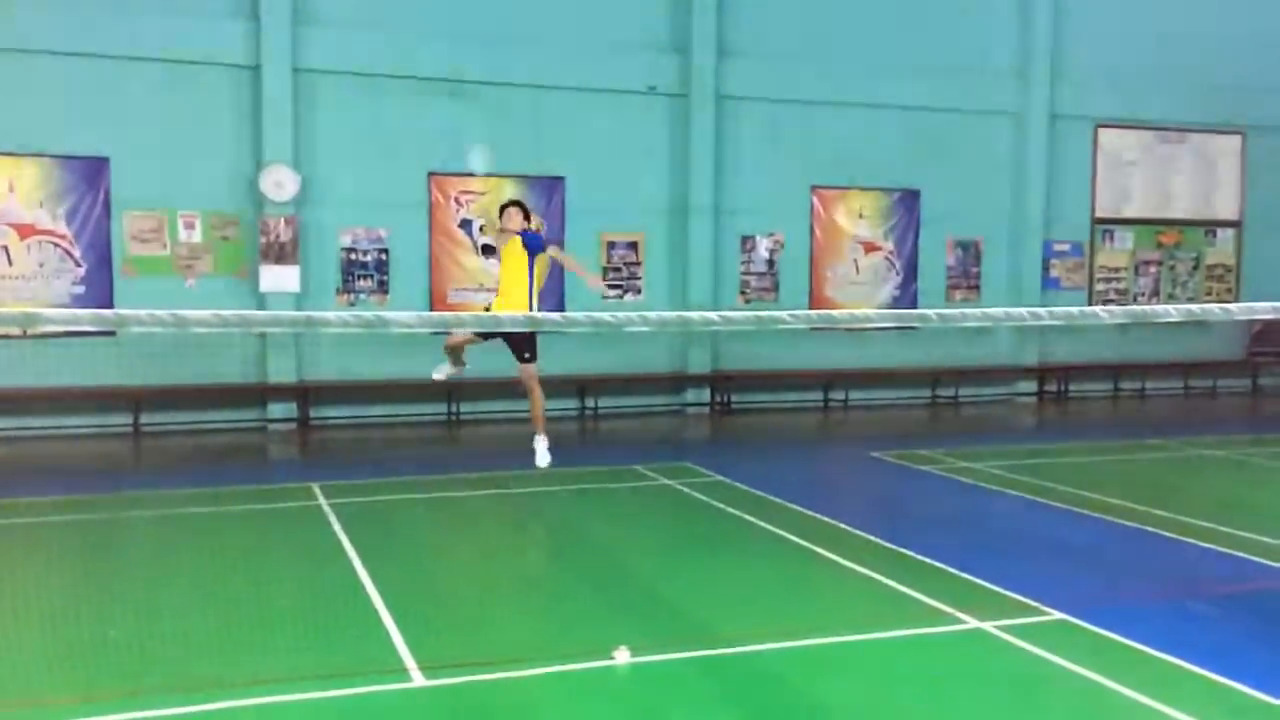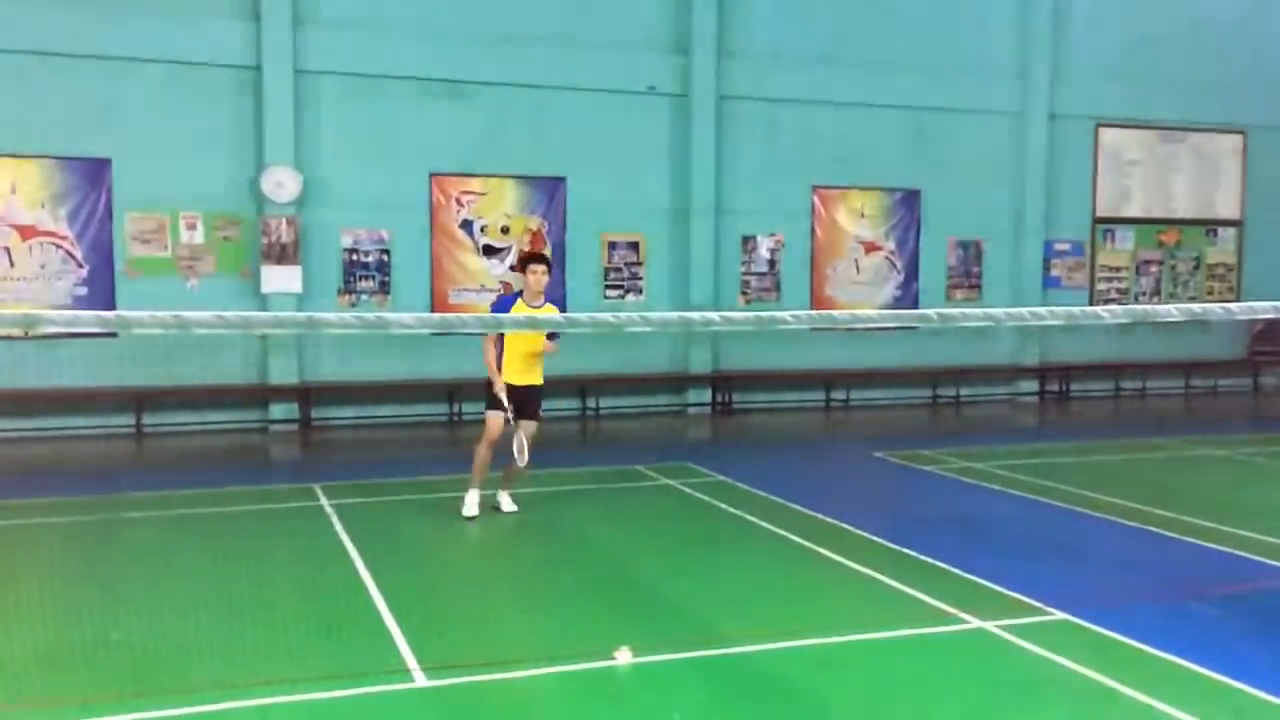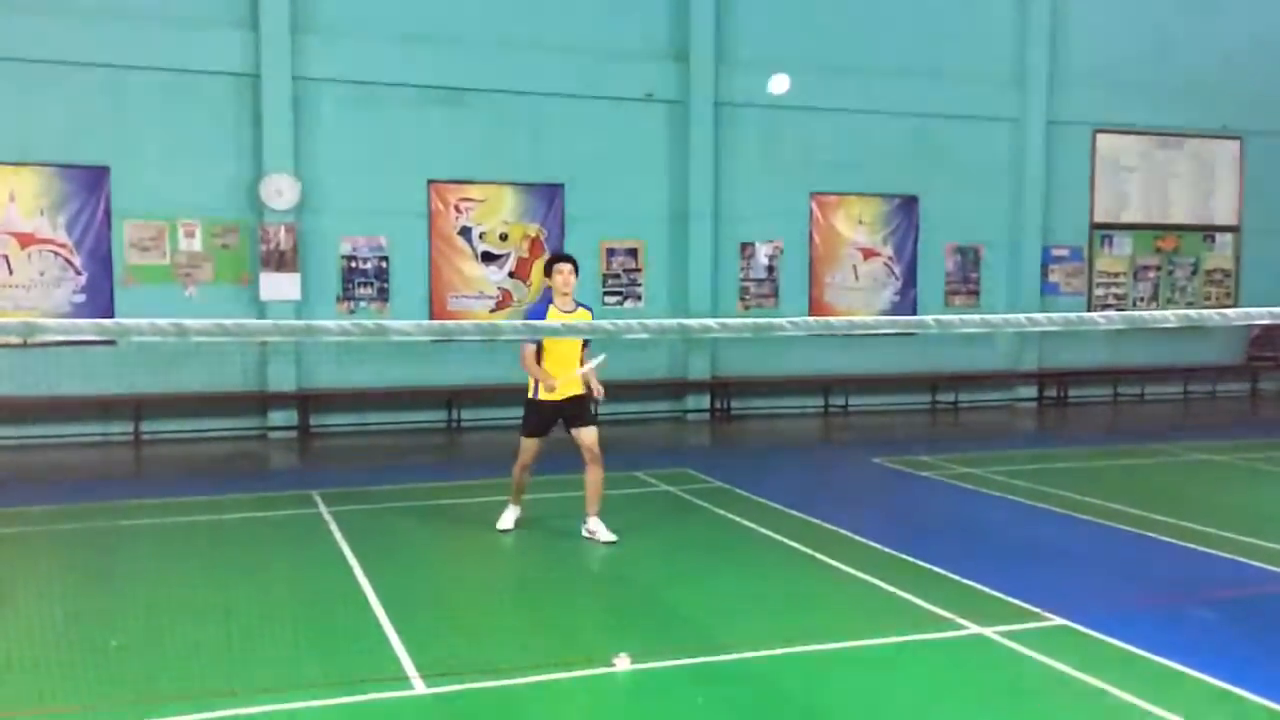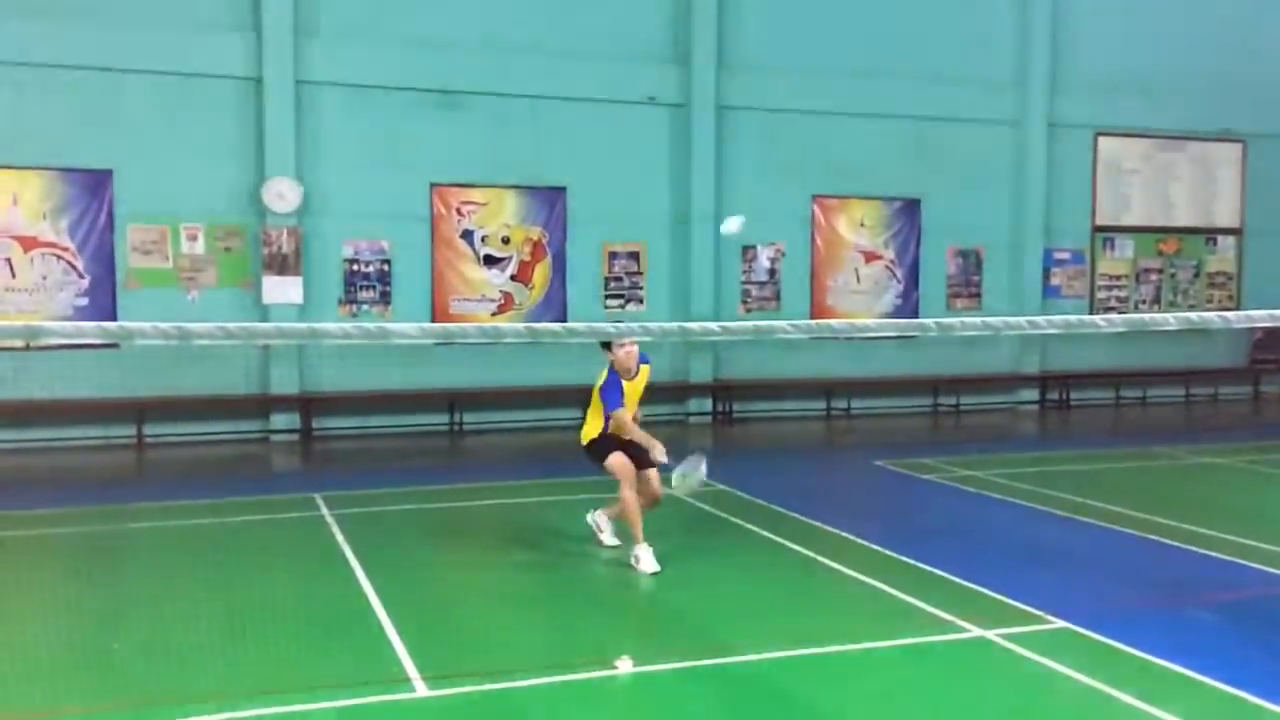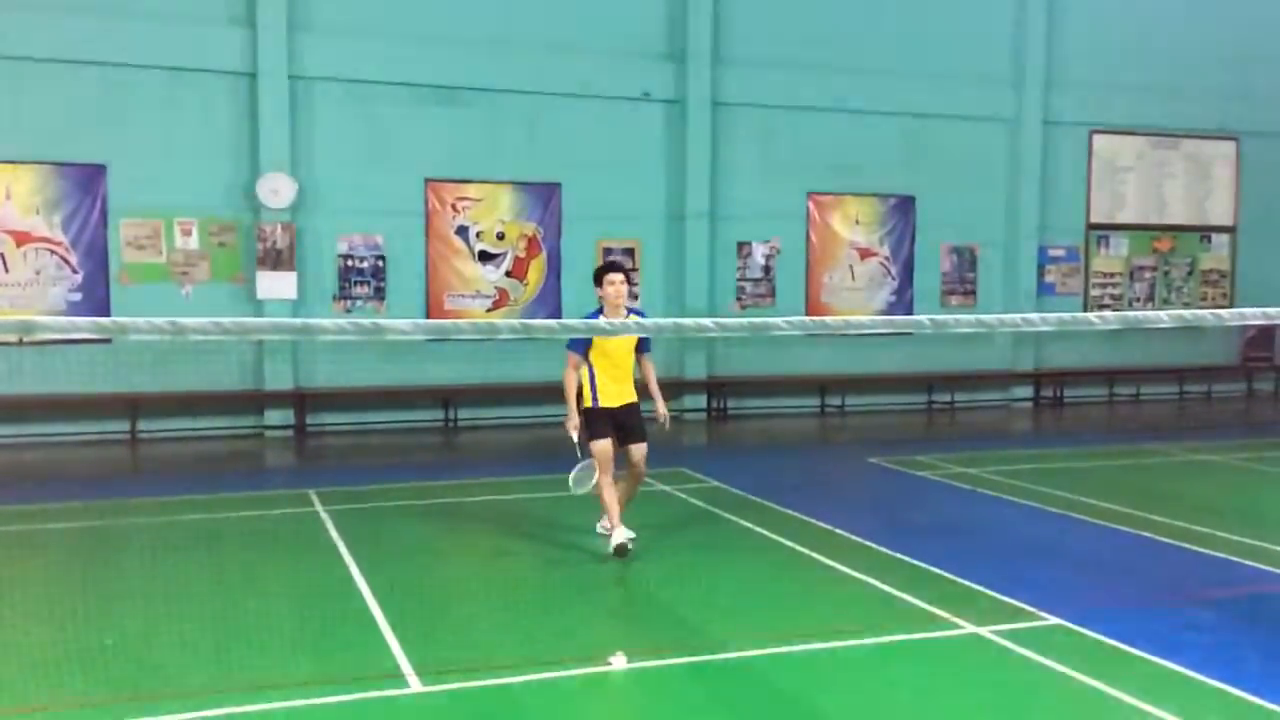
dt=0.5s
person 1, frame 1
left shoulder: (526, 239)
right shoulder: (508, 244)
left elbow: (556, 253)
left wrist: (585, 275)
right hip: (497, 314)
left knee: (530, 383)
right knee: (452, 343)
left ankle: (540, 437)
right ankle: (456, 366)
person 1, frame 2
left shoulder: (553, 311)
right shoulder: (505, 303)
right elbow: (489, 342)
left wrist: (549, 346)
right wrist: (495, 378)
left hip: (532, 384)
right hip: (502, 381)
left knee: (524, 441)
right knee: (491, 435)
left ankle: (503, 493)
right ankle: (474, 492)
person 1, frame 3
left shoulder: (586, 314)
right shoulder: (538, 313)
right elbow: (526, 358)
left wrist: (593, 381)
right wrist: (546, 379)
left hip: (576, 395)
right hip: (543, 397)
left knee: (593, 453)
right knee: (526, 459)
left ankle: (591, 521)
right ankle: (514, 505)
person 1, frame 4
left shoulder: (644, 364)
right shoulder: (609, 385)
right elbow: (625, 424)
right wrist: (651, 443)
left hip: (627, 436)
right hip: (599, 437)
left knee: (654, 492)
right knee: (627, 476)
left ankle: (602, 517)
right ankle: (640, 549)
person 1, frame 5
left shoulder: (640, 321)
right elbow: (572, 369)
left wrist: (658, 399)
right wrist: (572, 413)
left hip: (628, 404)
right hip: (596, 405)
left knee: (638, 468)
right knee: (605, 465)
left ankle: (610, 519)
right ankle: (616, 533)
